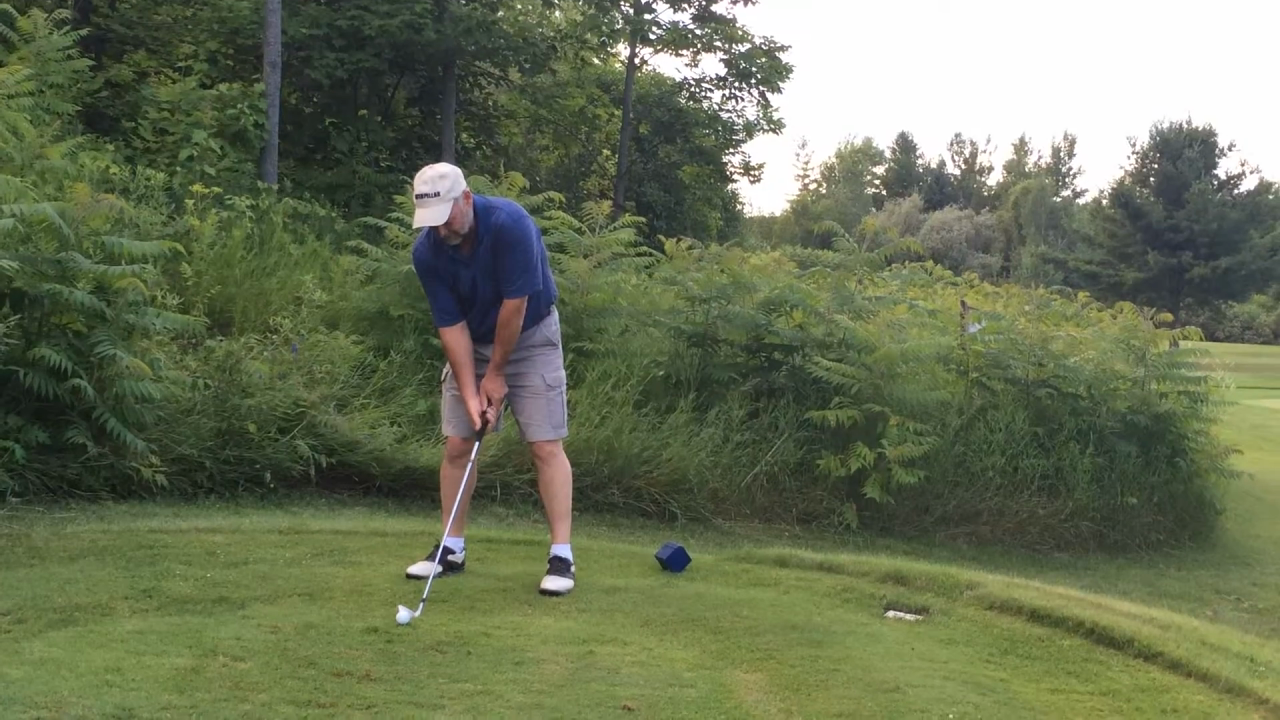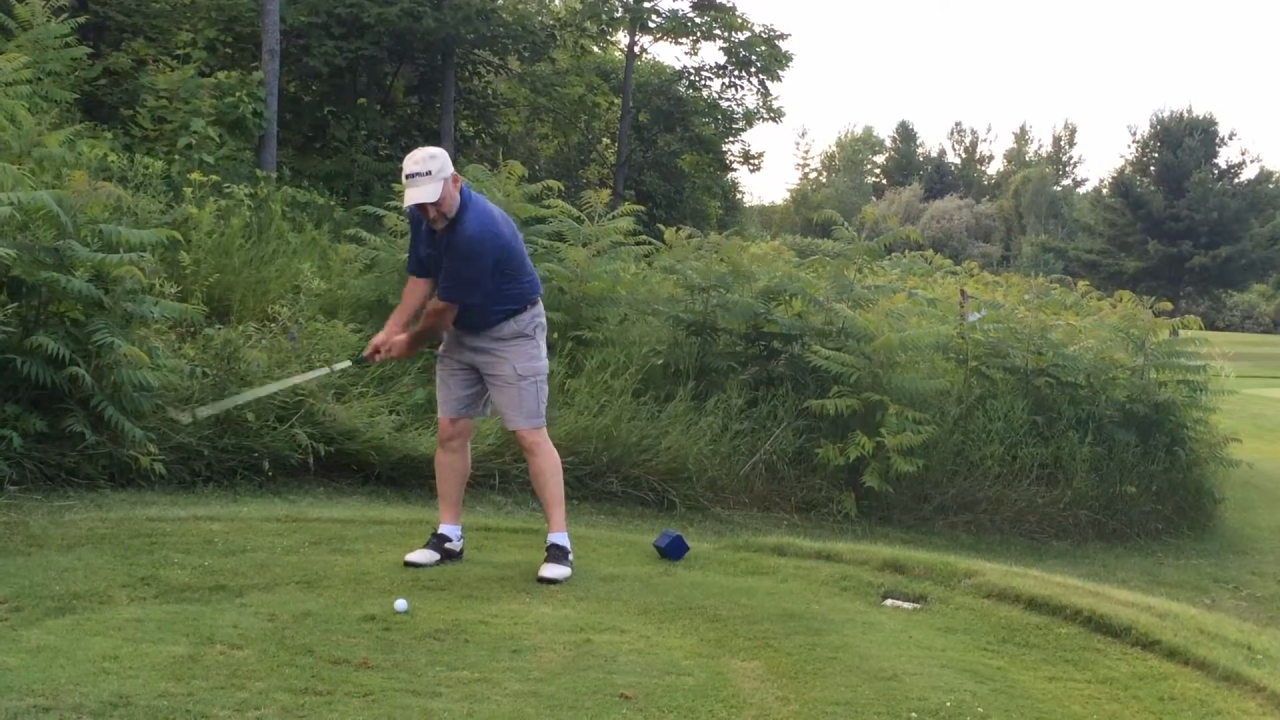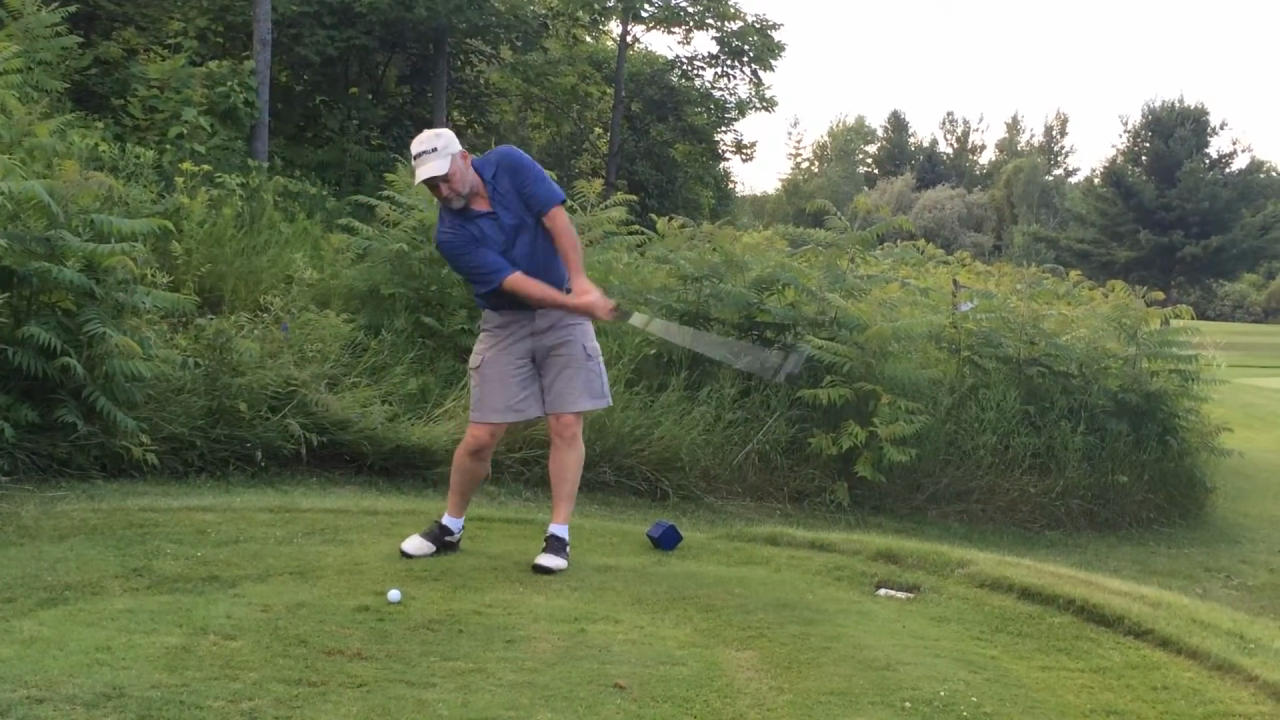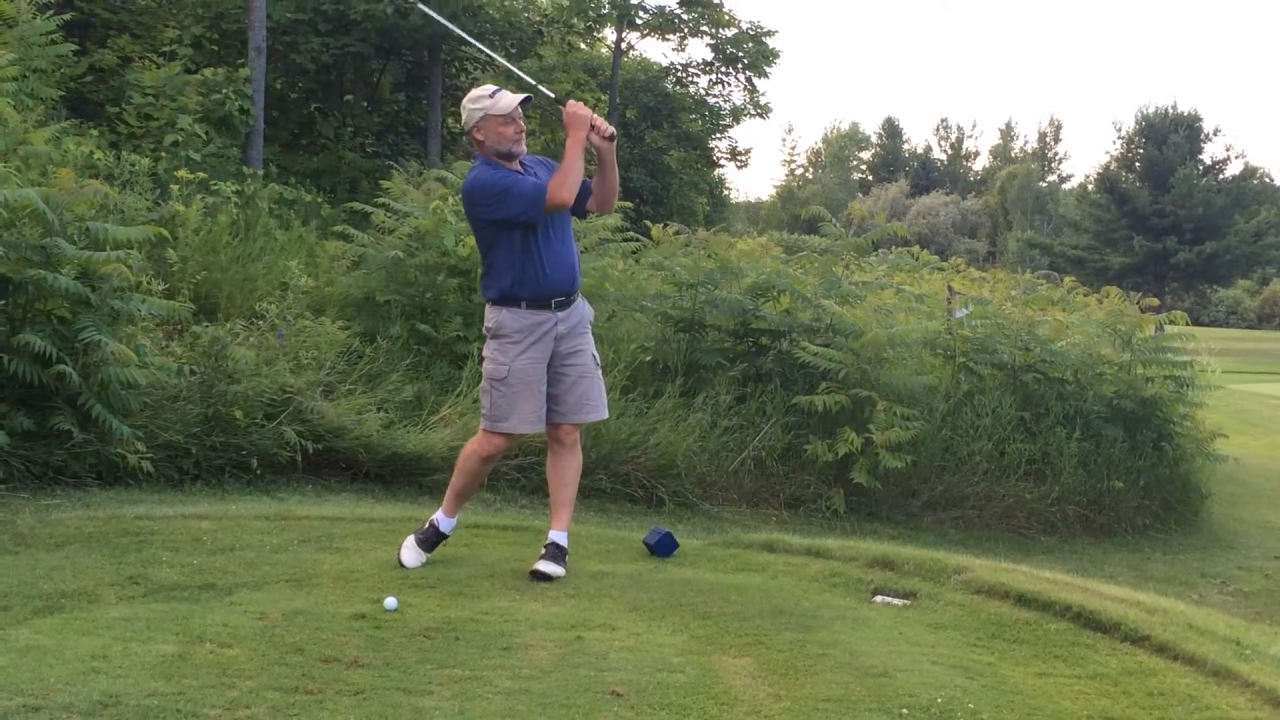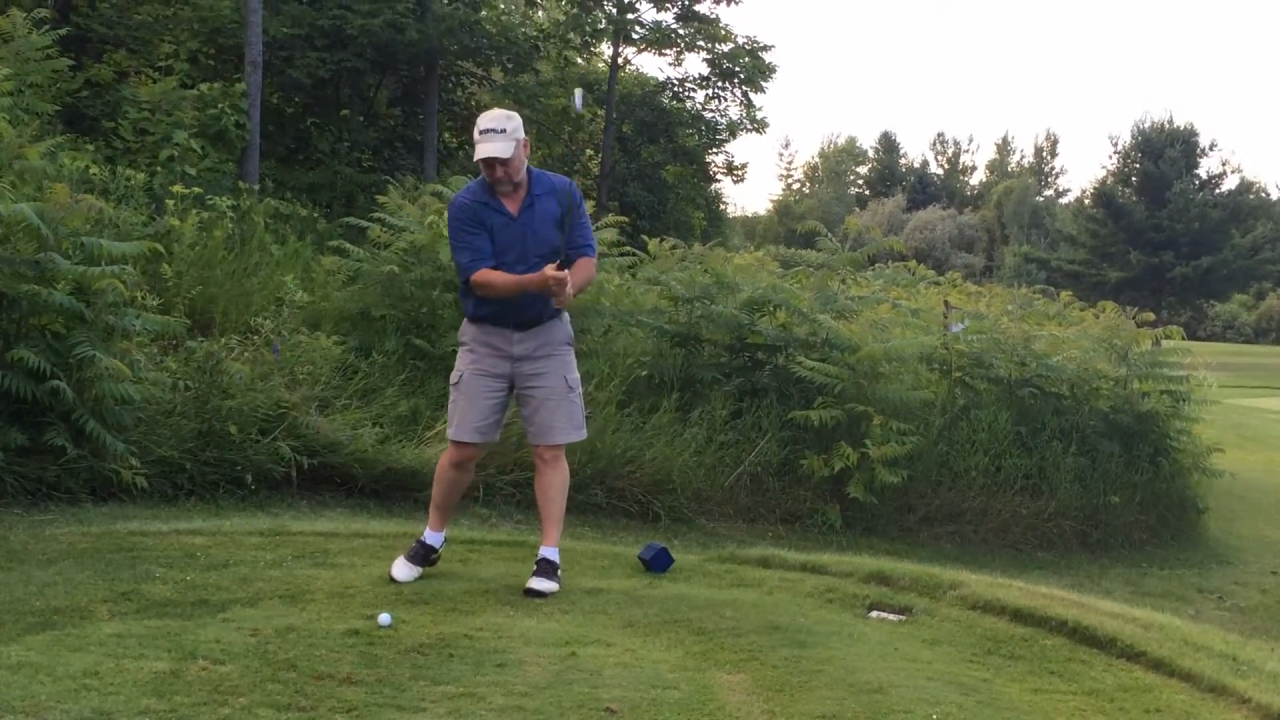
dt=1s
person 1, frame 1
left shoulder: (510, 223)
right shoulder: (426, 251)
left elbow: (515, 304)
right elbow: (451, 324)
left wrist: (497, 373)
right wrist: (470, 393)
left hip: (530, 338)
right hip: (470, 343)
left knee: (546, 446)
right knee: (457, 445)
left ankle: (561, 555)
right ankle: (452, 547)
person 1, frame 2
left shoulder: (477, 232)
right shoulder: (424, 215)
left elbow: (443, 307)
right elbow: (421, 278)
left wrist: (409, 341)
right wrist: (389, 330)
left hip: (512, 331)
right hip: (460, 330)
left knee: (530, 435)
right knee: (450, 431)
left ankle: (558, 543)
right ankle: (448, 536)
person 1, frame 3
left shoulder: (507, 163)
right shoulder: (450, 234)
left elbow: (558, 219)
right elbow: (512, 281)
left wrist: (582, 282)
right wrist: (571, 300)
left hip: (565, 316)
right hip: (507, 323)
left knee: (566, 425)
right knee: (482, 436)
left ankle: (558, 534)
right ankle: (450, 526)
person 1, frame 4
left shoulder: (538, 165)
right shoulder: (482, 184)
left elbow: (601, 201)
right elbow: (561, 197)
left wrist: (604, 148)
right wrist: (575, 133)
left hip: (571, 315)
right hip: (518, 321)
left knee: (566, 433)
right knee: (496, 438)
left ankle: (557, 541)
right ankle: (440, 524)
person 1, frame 5
left shoulder: (562, 192)
right shoulder: (466, 205)
left elbow: (586, 256)
right elbow: (479, 278)
left wrist: (572, 285)
right wrist: (537, 281)
left hip: (547, 337)
right hip: (485, 338)
left knee: (549, 450)
right knee: (463, 449)
left ankle: (549, 557)
right ankle: (430, 541)
